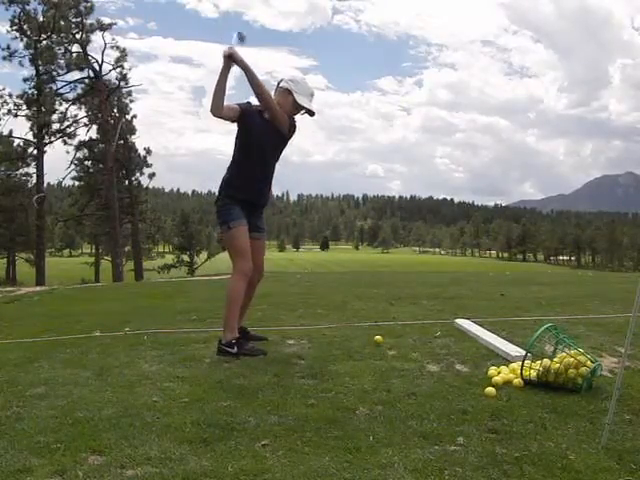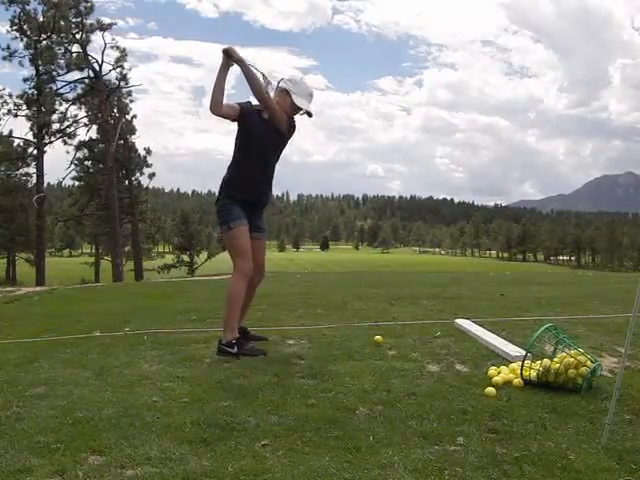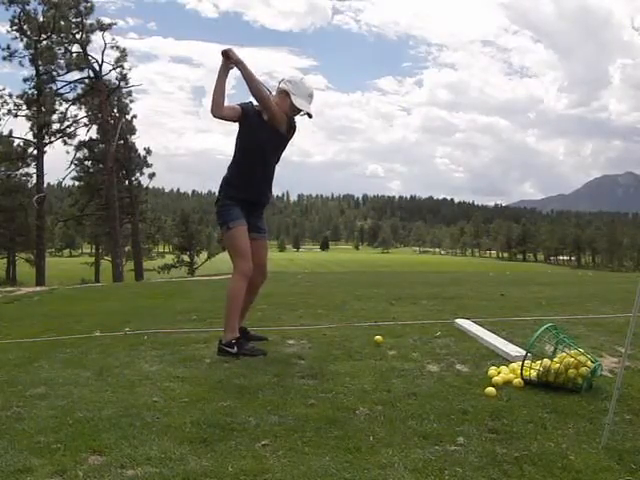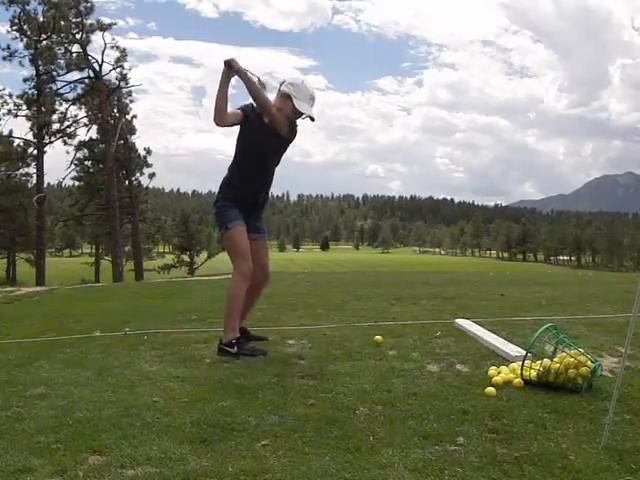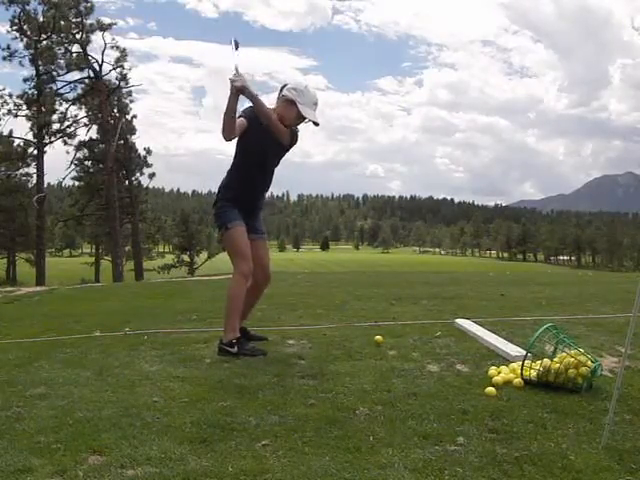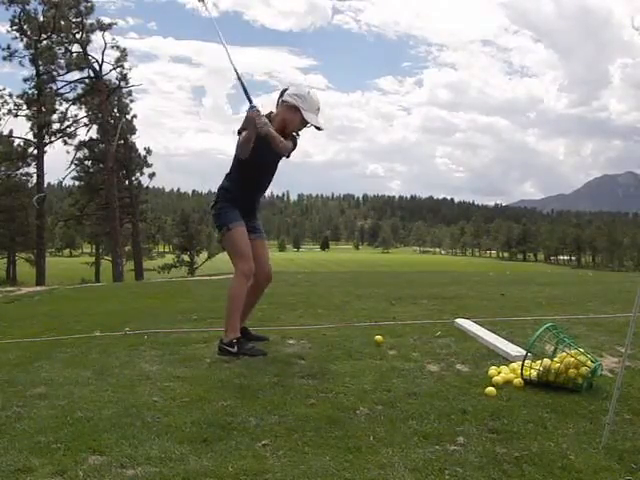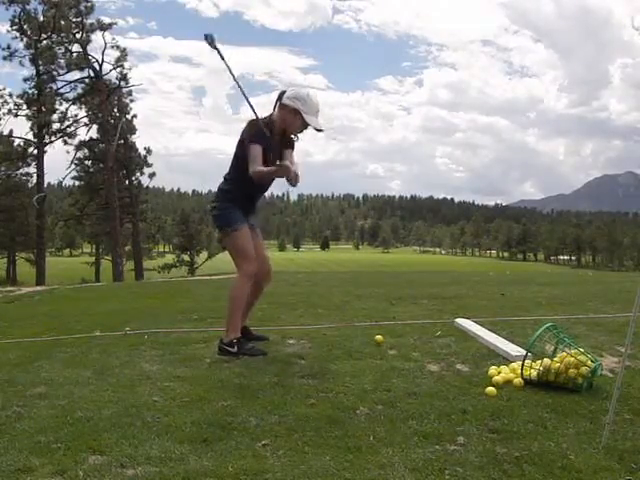
dt=0.2s
person 1, frame 1
left shoulder: (288, 127)
right shoulder: (247, 112)
left elbow: (267, 103)
right elbow: (217, 110)
left wrist: (244, 65)
right wrist: (226, 68)
left hip: (256, 207)
right hip: (232, 201)
left knee: (256, 272)
right knee: (243, 268)
left ankle: (237, 328)
right ankle: (228, 340)
person 1, frame 2
left shoulder: (287, 126)
right shoulder: (247, 111)
left elbow: (265, 100)
right elbow: (216, 108)
left wrist: (241, 61)
right wrist: (225, 66)
left hip: (256, 206)
right hip: (232, 201)
left knee: (257, 273)
right knee: (244, 268)
left ankle: (238, 328)
right ankle: (228, 340)
person 1, frame 3
left shoulder: (288, 127)
right shoulder: (248, 112)
left elbow: (265, 101)
right elbow: (217, 111)
left wrist: (240, 63)
right wrist: (225, 68)
left hip: (256, 207)
right hip: (232, 201)
left knee: (259, 274)
right knee: (244, 268)
left ankle: (238, 328)
right ankle: (228, 340)
person 1, frame 4
left shoulder: (289, 130)
right shoulder: (249, 113)
left elbow: (268, 109)
right elbow: (221, 119)
left wrist: (242, 73)
right wrist: (226, 76)
left hip: (255, 208)
right hip: (230, 202)
left knee: (261, 275)
right knee: (244, 269)
left ankle: (238, 327)
right ankle: (229, 340)
person 1, frame 5
left shoulder: (290, 135)
right shoulder: (251, 116)
left elbow: (272, 123)
right elbow: (228, 133)
left wrist: (249, 92)
right wrist: (234, 95)
left hip: (253, 209)
right hip: (229, 203)
left knee: (262, 276)
right knee: (244, 269)
left ankle: (238, 327)
right ankle: (229, 340)
person 1, frame 6
left shoulder: (290, 139)
right shoulder: (253, 122)
left elbow: (282, 148)
right elbow: (242, 152)
left wrist: (268, 130)
right wrist: (252, 127)
left hip: (249, 210)
right hip: (228, 204)
left knee: (264, 275)
right knee: (246, 269)
left ankle: (238, 327)
right ankle: (229, 340)
person 1, frame 7
left shoulder: (286, 139)
right shoulder: (257, 128)
left elbow: (289, 164)
right elbow: (254, 171)
left wrist: (290, 171)
right wrist: (276, 170)
left hip: (246, 209)
right hip: (228, 205)
left knee: (263, 272)
right knee: (248, 269)
left ankle: (239, 327)
right ankle: (230, 340)
